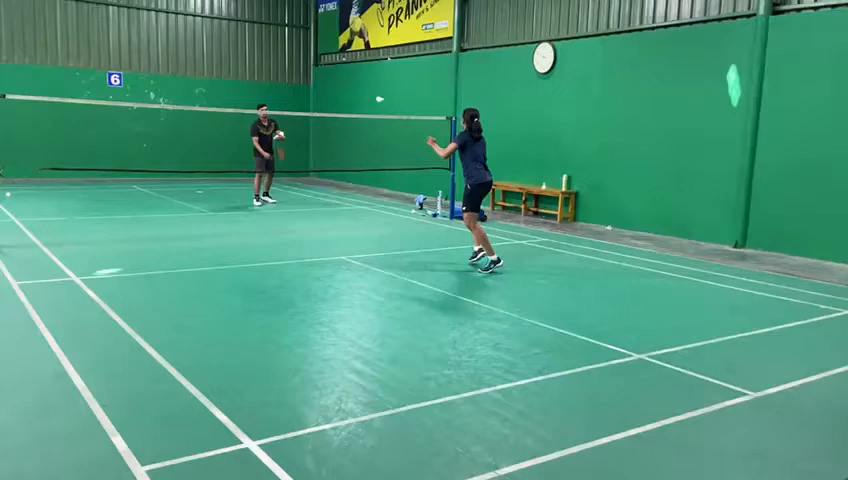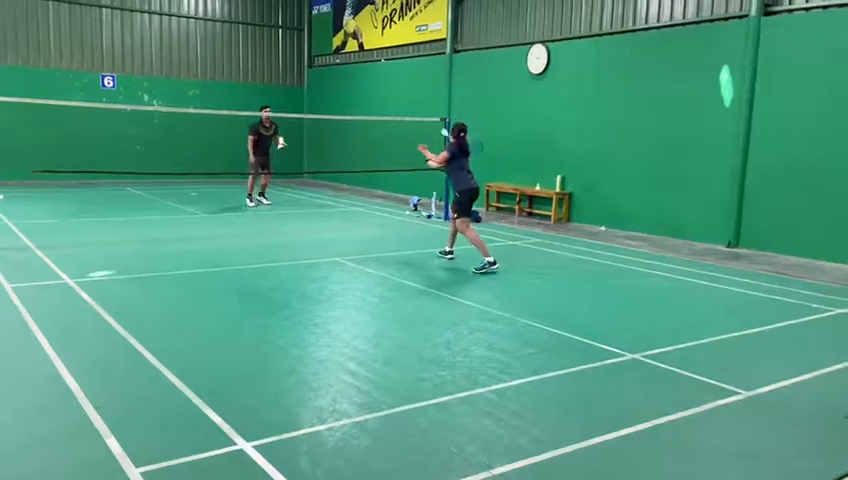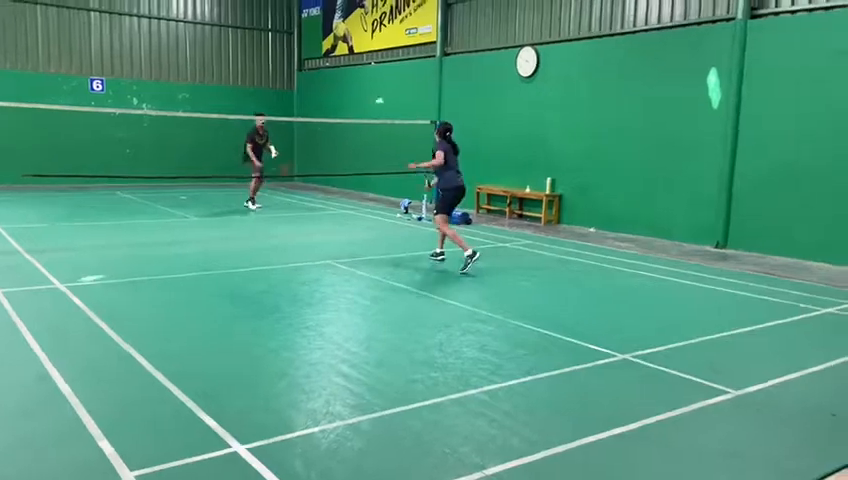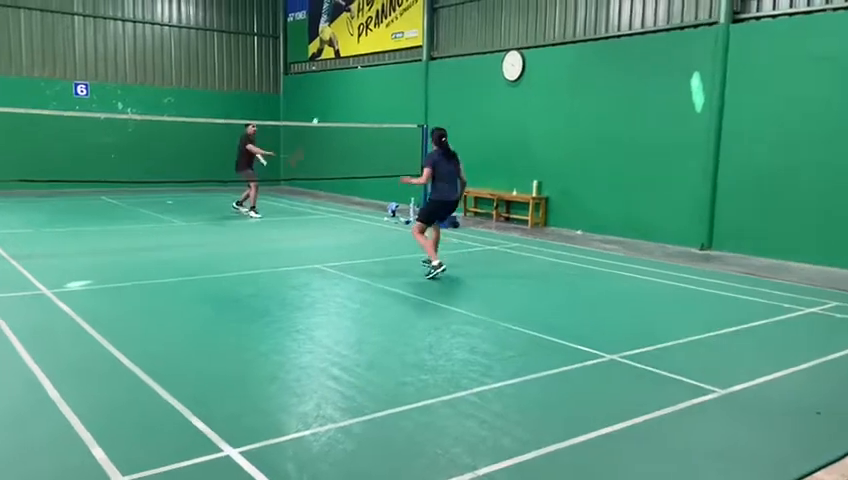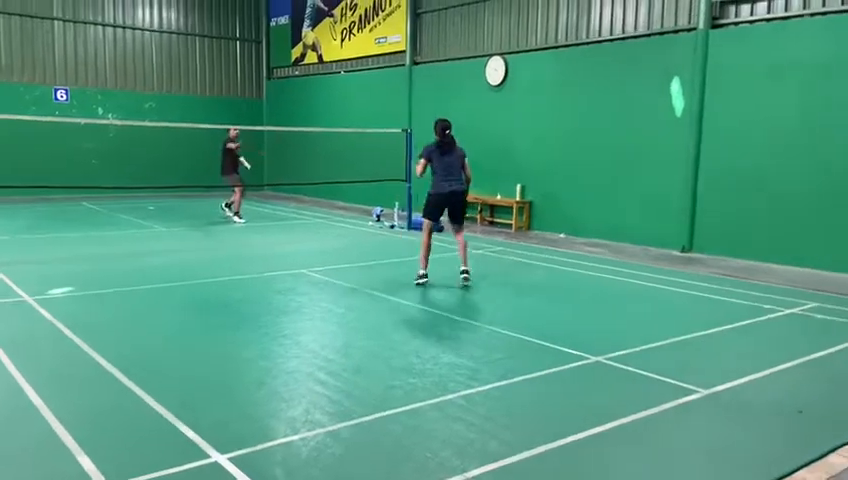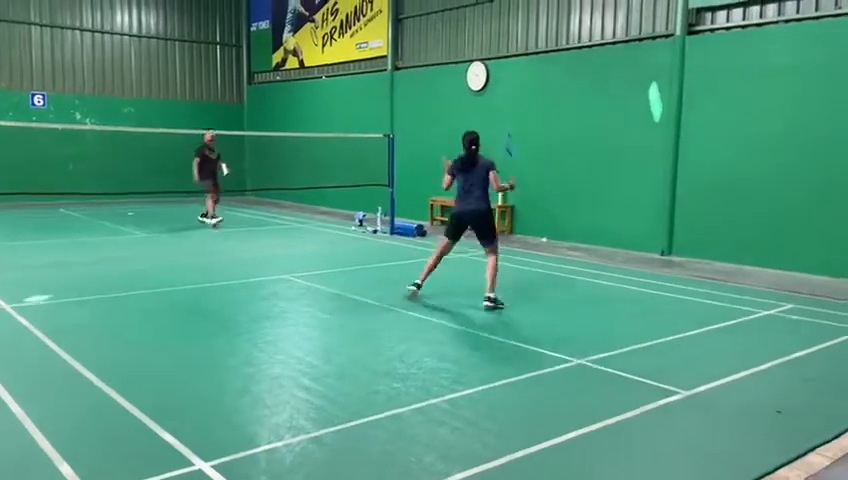
dt=0.3s
person 1, frame 1
left shoulder: (464, 136)
right shoulder: (479, 137)
left elbow: (444, 154)
left wrist: (433, 144)
left hip: (476, 182)
right hip: (485, 180)
left knee: (472, 222)
right knee: (467, 216)
left ankle: (494, 258)
right ankle: (478, 248)
person 1, frame 2
left shoulder: (453, 146)
right shoulder: (462, 148)
left elbow: (440, 159)
right elbow: (442, 165)
left wrist: (425, 151)
right wrist: (430, 162)
left hip: (464, 190)
right hip: (469, 188)
left knee: (464, 228)
right knee: (454, 215)
left ankle: (490, 260)
right ankle: (448, 250)
person 1, frame 3
left shoulder: (440, 145)
right shoulder: (452, 147)
left elbow: (439, 162)
left wrist: (418, 165)
right wrist: (433, 183)
left hip: (449, 188)
right hip: (459, 187)
left knee: (442, 224)
right knee: (441, 218)
left ankle: (470, 252)
right ankle: (440, 250)
person 1, frame 4
left shoulder: (432, 156)
right shoulder: (453, 156)
left elbow: (424, 180)
right elbow: (463, 179)
left wrist: (410, 180)
right wrist: (460, 195)
left hip: (438, 199)
right hip: (453, 200)
left knee: (417, 231)
right knee: (435, 224)
left ankle: (436, 263)
right ankle: (433, 259)
person 1, frame 5
left shoulder: (430, 148)
right shoulder: (459, 150)
left elbow: (419, 172)
right elbow: (468, 175)
left wrist: (416, 166)
right wrist: (464, 191)
left hip: (436, 194)
right hip: (456, 194)
left knee: (427, 233)
right knee: (459, 232)
left ankle: (423, 272)
right ankle: (464, 269)
person 1, frame 6
left shoulder: (457, 163)
right shoulder: (487, 163)
left elbow: (446, 186)
right elbow: (497, 187)
left wrist: (447, 169)
right wrist: (509, 186)
left hip: (459, 213)
right hip: (481, 212)
left knee: (441, 251)
right knee: (492, 254)
left ankle: (418, 283)
right ankle: (489, 296)
